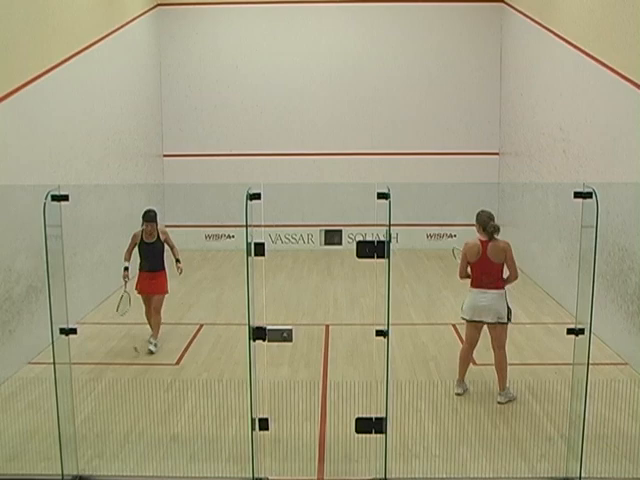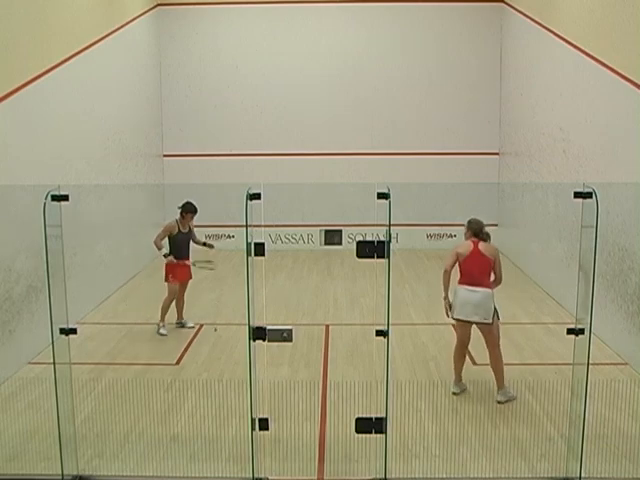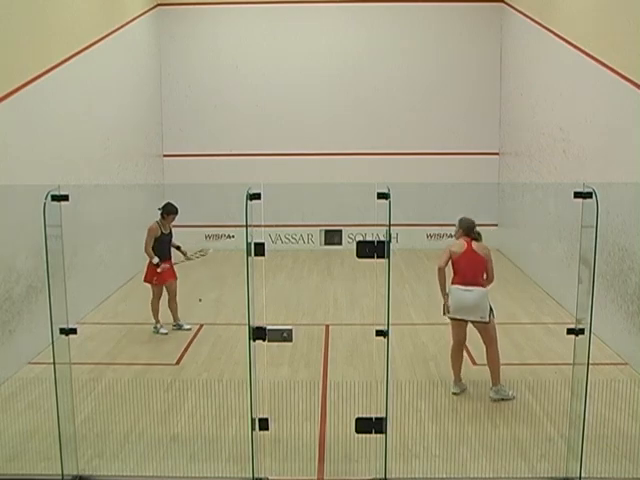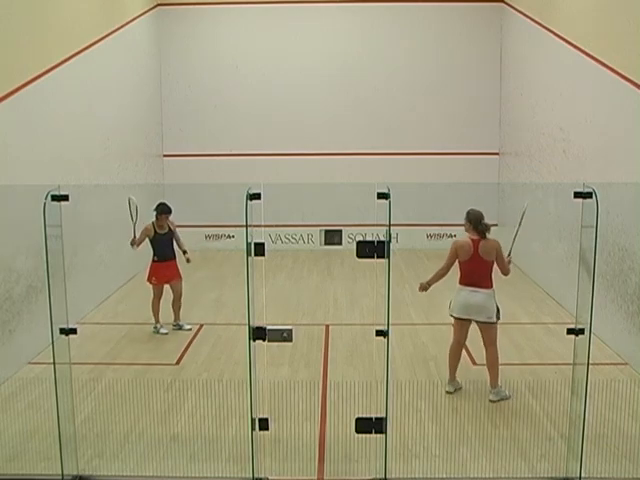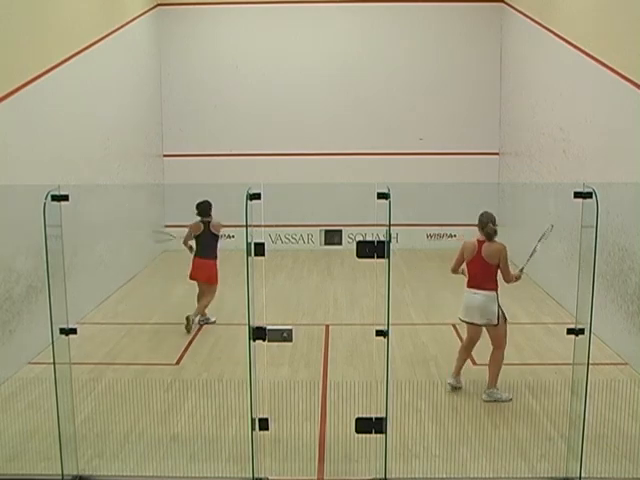
dt=1s
person 1, frame 1
left shoulder: (469, 246)
right shoulder: (503, 246)
left elbow: (462, 274)
right elbow: (514, 275)
left hip: (475, 297)
right hip: (496, 299)
left knee: (469, 343)
right knee: (499, 348)
left ankle: (460, 384)
right ankle: (503, 392)
person 1, frame 2
left shoulder: (460, 248)
right shoulder: (493, 249)
left elbow: (447, 270)
right elbow: (498, 279)
left wrist: (446, 296)
left hip: (462, 295)
right hip: (483, 298)
left knee: (461, 343)
right knee: (494, 346)
left ankle: (457, 383)
right ankle: (502, 391)
person 1, frame 3
left shoulder: (452, 246)
right shoulder: (484, 248)
left elbow: (441, 268)
right elbow: (490, 278)
left wrist: (444, 295)
left hip: (457, 294)
right hip: (479, 296)
left knee: (458, 342)
right knee: (491, 344)
left ankle: (457, 383)
right ankle: (496, 388)
person 1, frame 4
left shoulder: (459, 244)
right shoulder: (493, 245)
left elbow: (444, 270)
right elbow: (505, 272)
left wrist: (428, 283)
right wrist: (507, 262)
left hip: (464, 296)
right hip: (485, 297)
left knee: (458, 341)
right knee: (490, 345)
left ankle: (452, 382)
right ankle: (495, 390)
person 1, frame 5
left shoulder: (467, 245)
right shoulder: (499, 248)
left elbow: (454, 269)
right elbow: (507, 278)
right wrist: (516, 277)
left hip: (469, 297)
right hip: (488, 299)
left knee: (470, 339)
right knee: (499, 345)
left ankle: (454, 377)
right ankle: (490, 390)
person 2, frame 1
left shoulder: (163, 233)
right shoulder: (137, 235)
left elbow: (173, 247)
right elbow: (128, 252)
left wrist: (178, 261)
right wrist: (126, 268)
left hip: (160, 275)
right hip: (144, 275)
left knee: (157, 309)
right knee: (148, 307)
left ankle: (154, 341)
right ankle: (153, 332)
person 2, frame 2
left shoulder: (190, 225)
right shoulder: (171, 226)
left elbow: (194, 238)
right elbow: (157, 241)
left wrist: (204, 244)
right wrist: (166, 255)
left hip: (185, 263)
right hip: (174, 264)
left knee: (181, 294)
right knee: (172, 295)
left ankle: (180, 320)
right ankle: (161, 323)
person 2, frame 3
left shoulder: (168, 226)
right shoulder: (154, 228)
right elbow: (147, 249)
left wrist: (179, 248)
right wrist: (158, 264)
left hip: (168, 264)
right hip: (158, 266)
left knee: (173, 295)
right knee: (157, 296)
left ankle: (177, 322)
right ankle: (157, 325)
person 2, frame 4
left shoulder: (171, 224)
right shoulder: (149, 229)
left elbow: (178, 240)
right elbow: (136, 245)
left wrist: (185, 252)
right wrist: (133, 244)
left hip: (172, 264)
right hip: (158, 266)
left knee: (178, 294)
right knee: (157, 296)
left ankle: (177, 322)
right ankle: (157, 325)
person 2, frame 5
left shoulder: (194, 226)
right shoulder: (217, 224)
left elbow: (185, 242)
left wrist: (190, 247)
left hip: (197, 261)
right hip: (210, 263)
left knee: (202, 291)
right knee: (209, 296)
left ankle: (203, 316)
right ankle: (193, 317)
